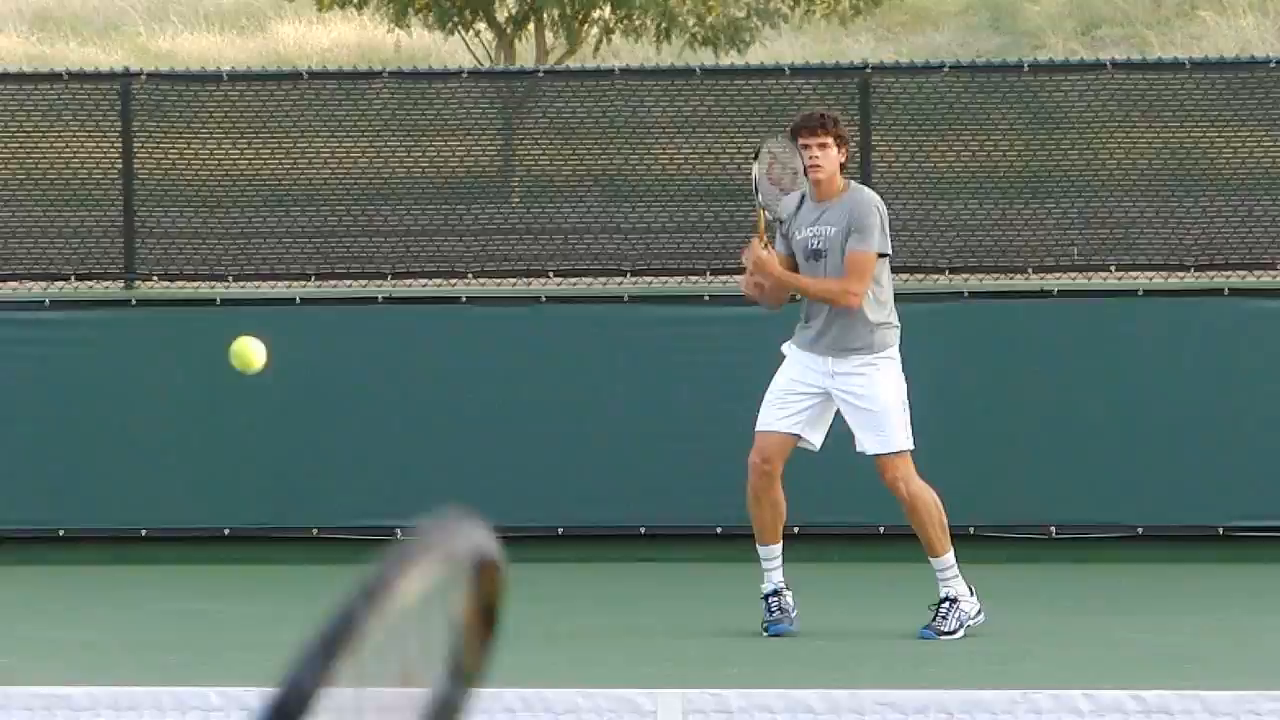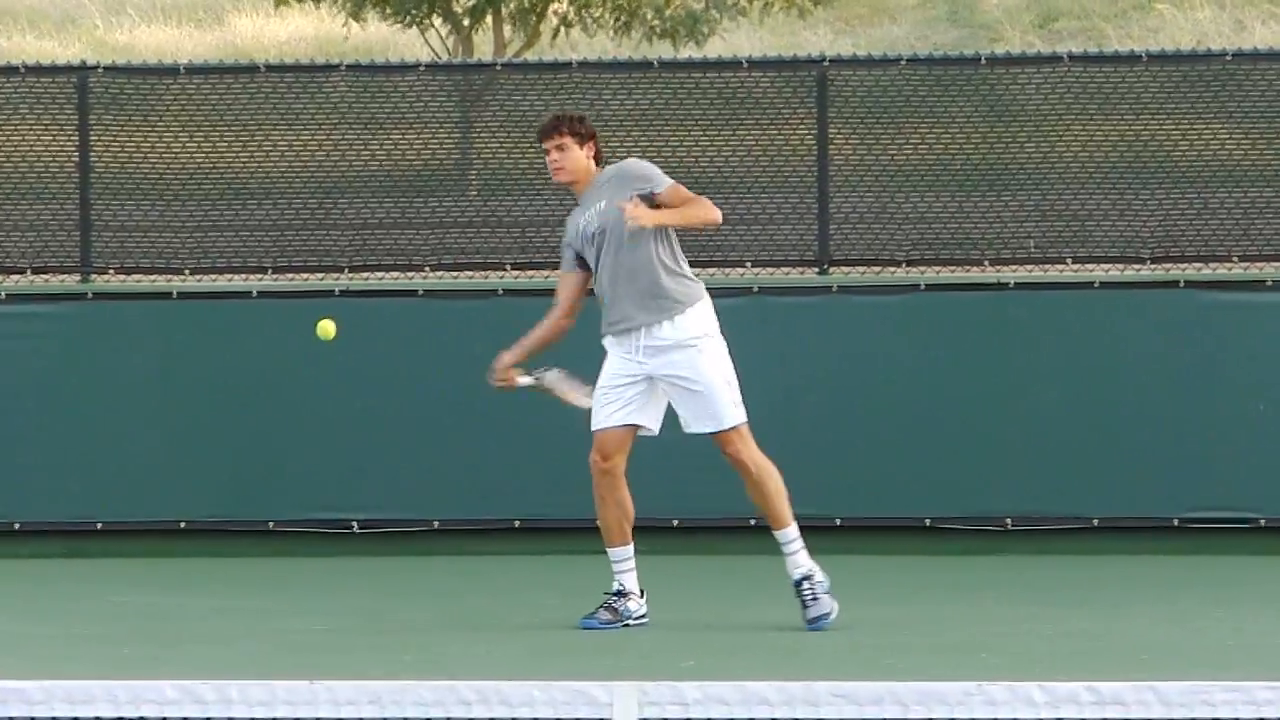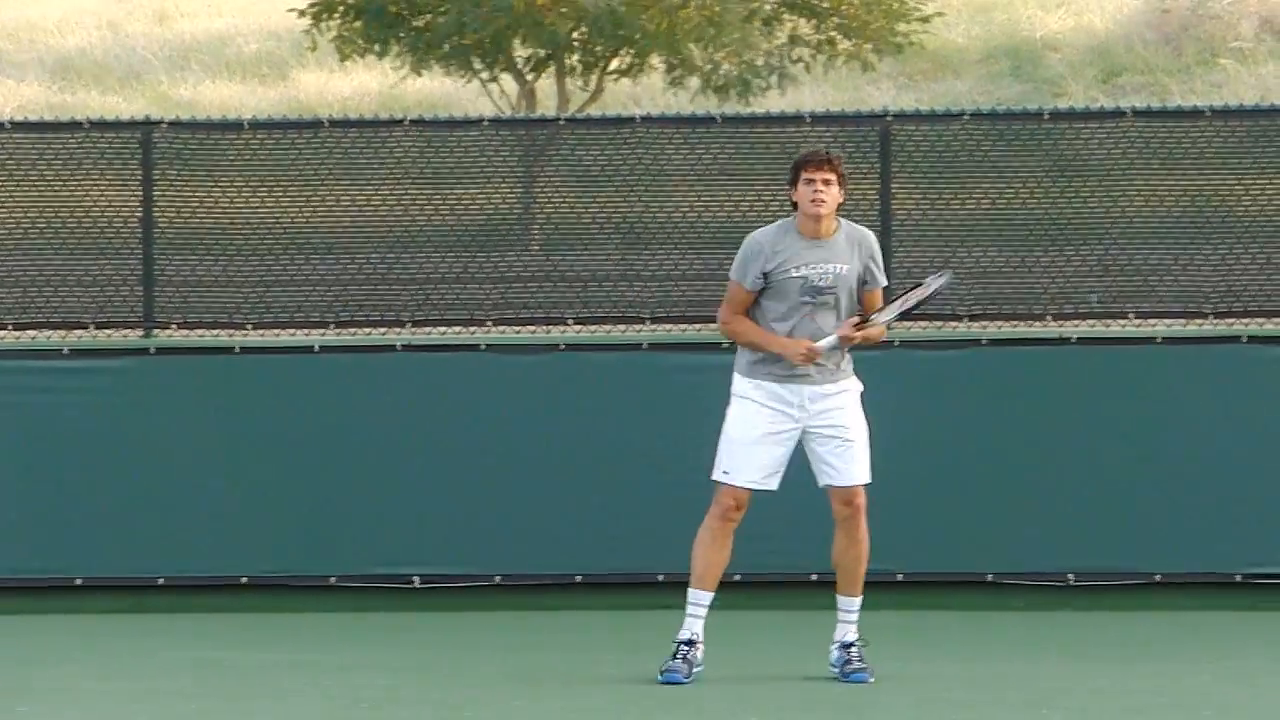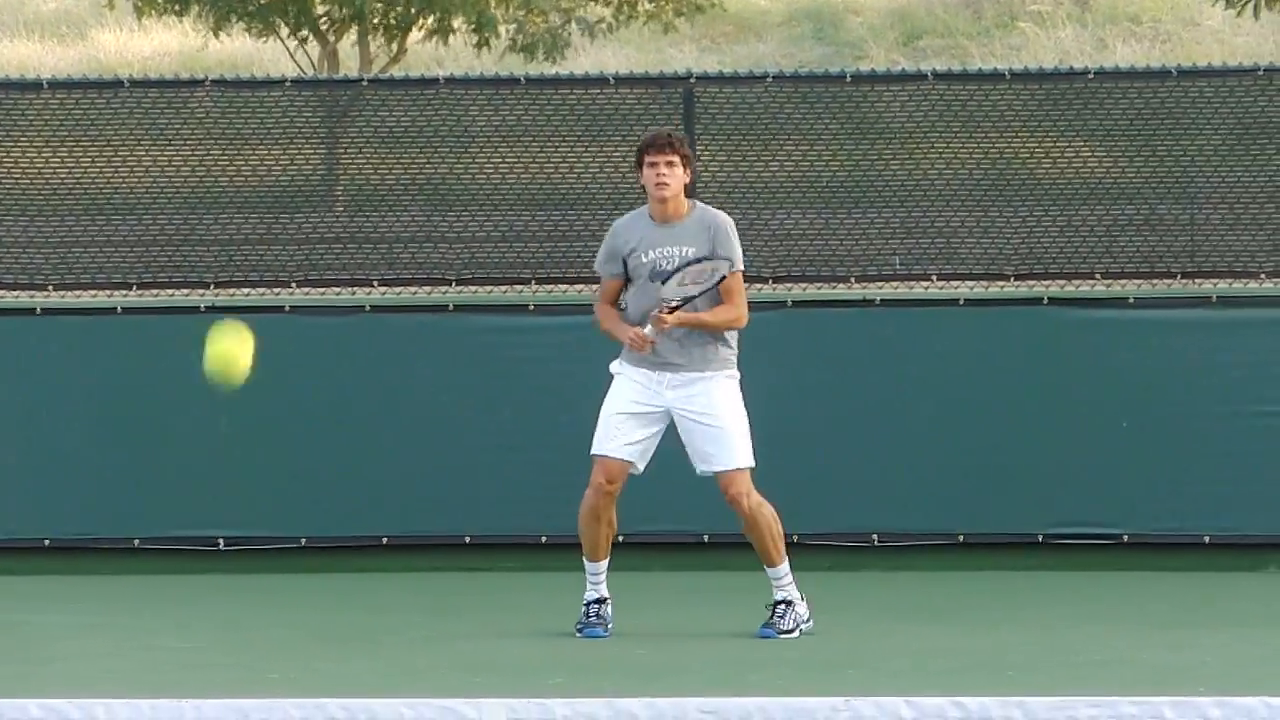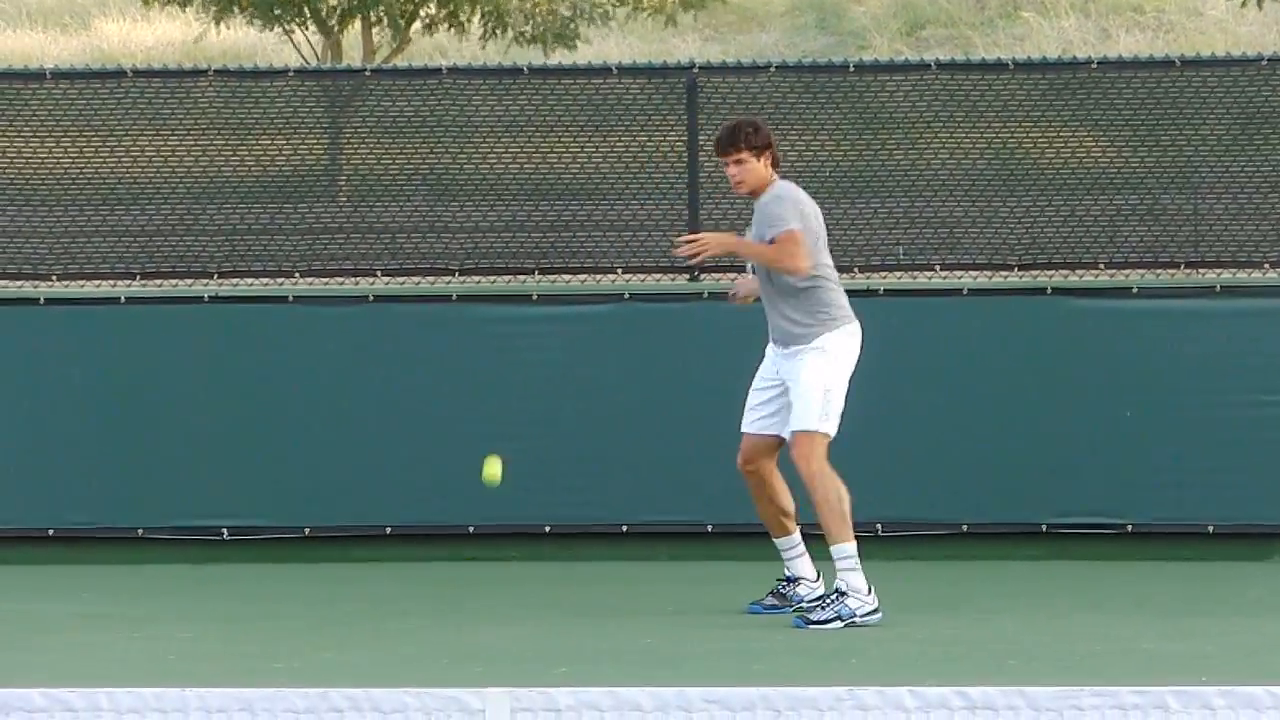
dt=1s
person 1, frame 1
left shoulder: (865, 206)
right shoulder: (793, 206)
left elbow: (852, 294)
right elbow: (775, 296)
left wrist: (782, 275)
right wrist: (759, 278)
left hip: (869, 359)
right hip: (807, 356)
left knee: (899, 477)
right knee: (762, 463)
left ankle: (958, 595)
right ankle: (776, 591)
person 1, frame 2
left shoulder: (632, 174)
right shoulder: (575, 227)
left elbow: (709, 214)
right elbow: (564, 311)
left wrist: (655, 217)
right wrist: (518, 352)
left hip: (685, 330)
right hip: (628, 345)
left knee: (739, 449)
right knee: (604, 460)
left ankle: (803, 570)
right ankle: (627, 594)
person 1, frame 3
left shoulder: (863, 243)
right shoulder: (762, 245)
left elbow: (876, 325)
right elbow: (729, 317)
left wrist: (856, 334)
right wrist: (779, 345)
left hip: (832, 392)
right hip: (762, 390)
left knee: (851, 507)
right knee: (726, 508)
left ankle: (846, 640)
right ankle: (690, 640)
person 1, frame 4
left shoulder: (716, 226)
right shoulder: (624, 231)
left elbow: (736, 315)
right elbow: (604, 306)
left wrist: (684, 320)
right wrist: (626, 333)
left hip: (708, 377)
right hip: (640, 377)
left knee: (739, 493)
right knee: (603, 485)
left ankle: (788, 596)
right ankle: (596, 596)
person 1, frame 5
left shoulder: (782, 199)
right shoulder: (770, 206)
left elbow: (796, 262)
left wrist: (730, 245)
right wrist: (752, 286)
left hip: (825, 344)
right hip: (787, 348)
left knee: (807, 457)
right knee: (752, 461)
left ankle: (855, 588)
right ankle: (801, 574)
